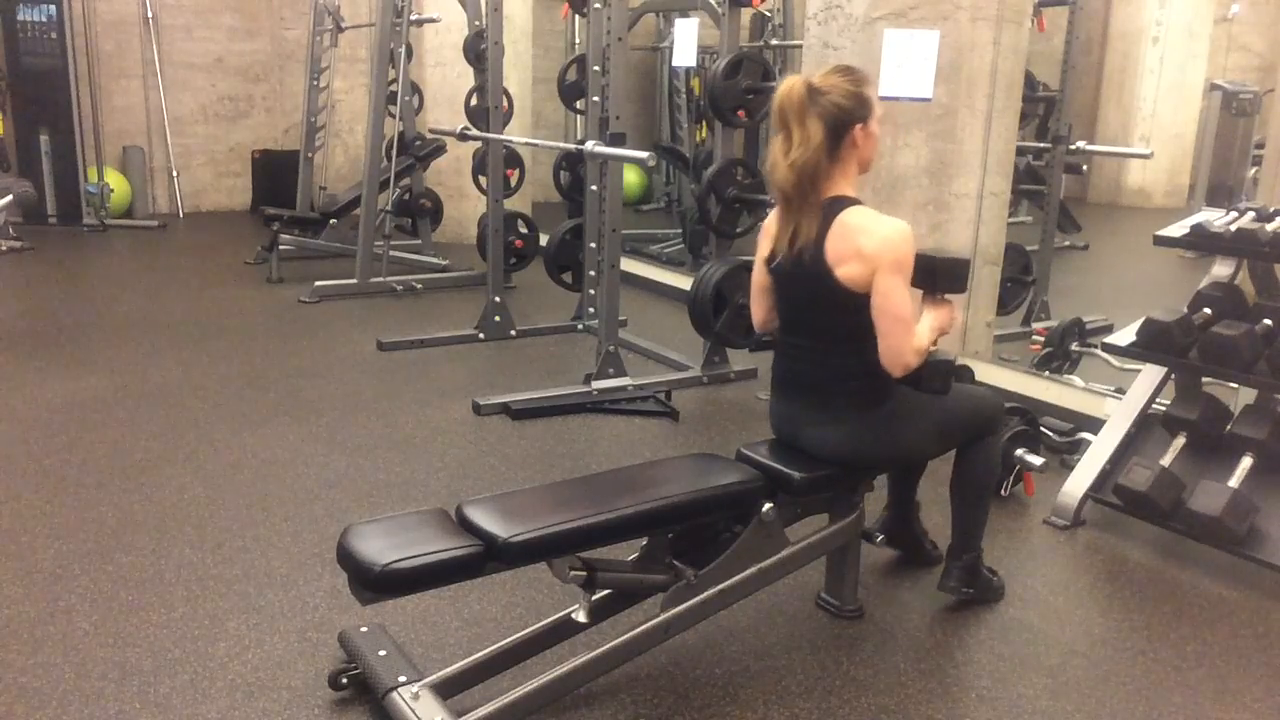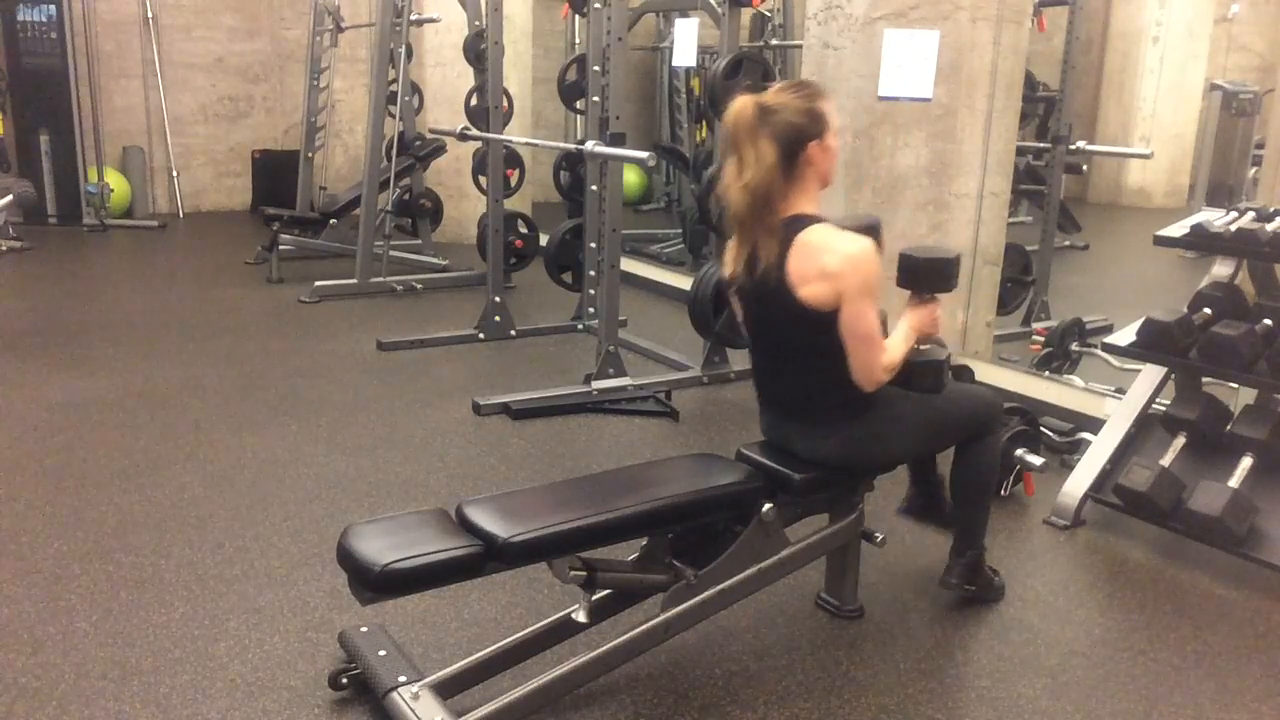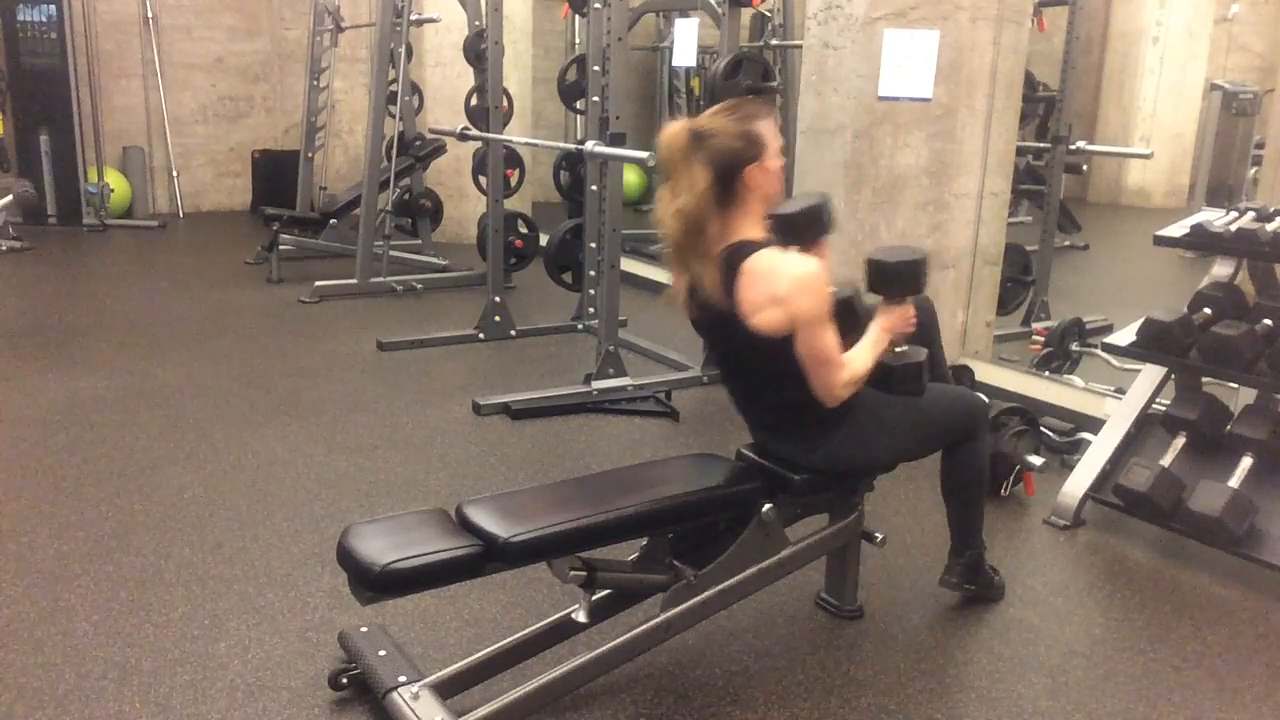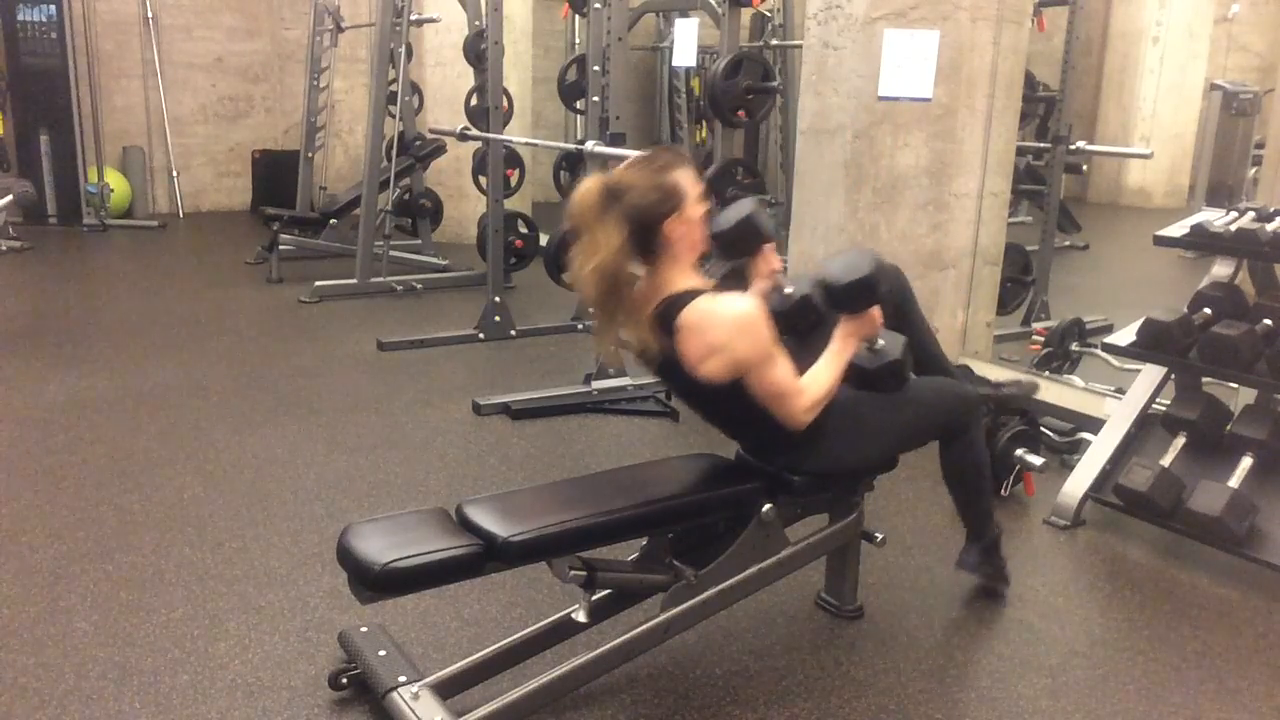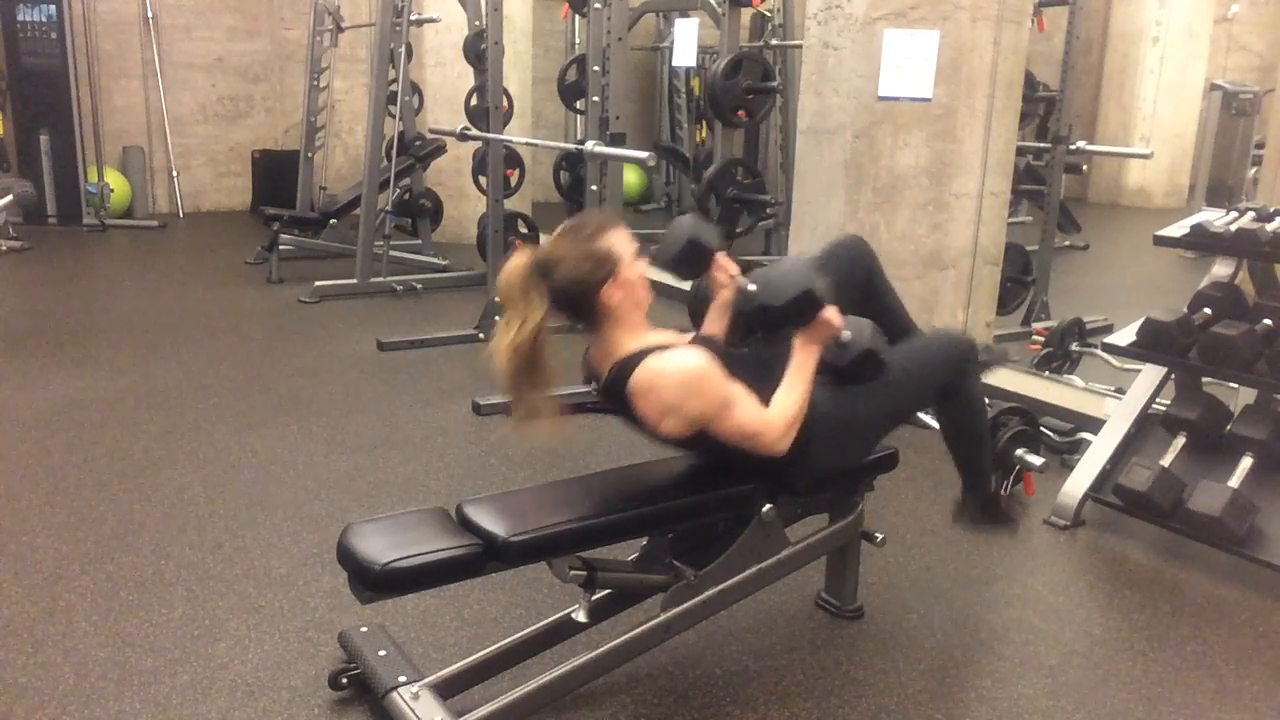
dt=0.2s
person 1, frame 1
left shoulder: (778, 220)
right shoulder: (881, 235)
right elbow: (899, 359)
right wrist: (934, 320)
left hip: (789, 415)
right hip: (850, 429)
left knee: (920, 396)
right knee: (984, 410)
left ankle: (901, 521)
right ankle: (965, 567)
person 1, frame 2
left shoulder: (742, 237)
right shoulder: (845, 251)
right elbow: (871, 374)
right wrist: (913, 324)
left hip: (779, 421)
right hip: (840, 435)
right knee: (983, 408)
left ankle: (926, 493)
right ankle: (968, 565)
person 1, frame 3
left shoulder: (696, 257)
right shoulder: (793, 275)
right elbow: (835, 388)
right wrist: (883, 328)
left hip: (770, 424)
right hip: (824, 439)
left knee: (918, 307)
right knee: (970, 412)
right ankle: (967, 563)
person 1, frame 4
left shoulder: (639, 301)
right shoulder: (728, 316)
right elbow: (799, 410)
left wrist: (758, 288)
right wrist: (847, 339)
left hip: (758, 425)
right hip: (809, 443)
right knee: (958, 403)
left ankle: (970, 384)
right ankle: (983, 545)
person 1, frame 5
left shoulder: (610, 353)
right shoulder: (671, 375)
right elbow: (774, 437)
left wrist: (723, 301)
right wrist: (809, 347)
left hip: (769, 383)
right hip: (807, 436)
left knee: (851, 254)
right knee: (951, 352)
left ankle: (915, 355)
right ankle: (983, 496)
